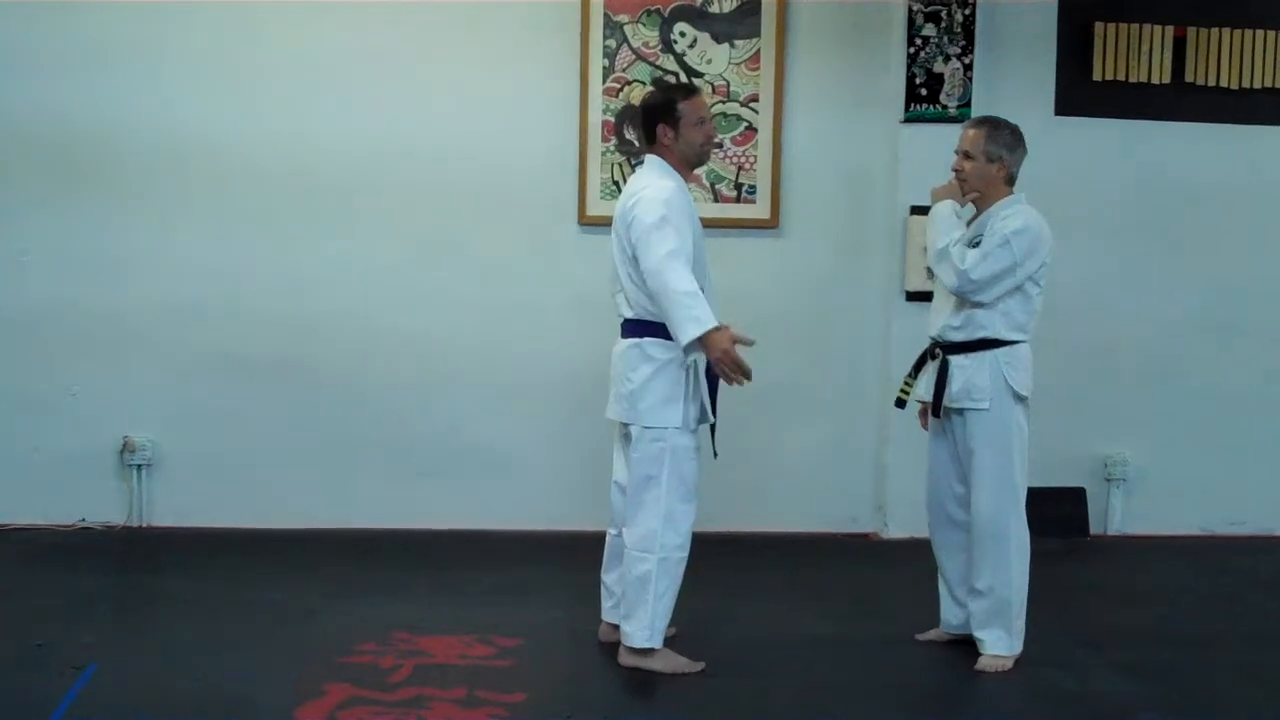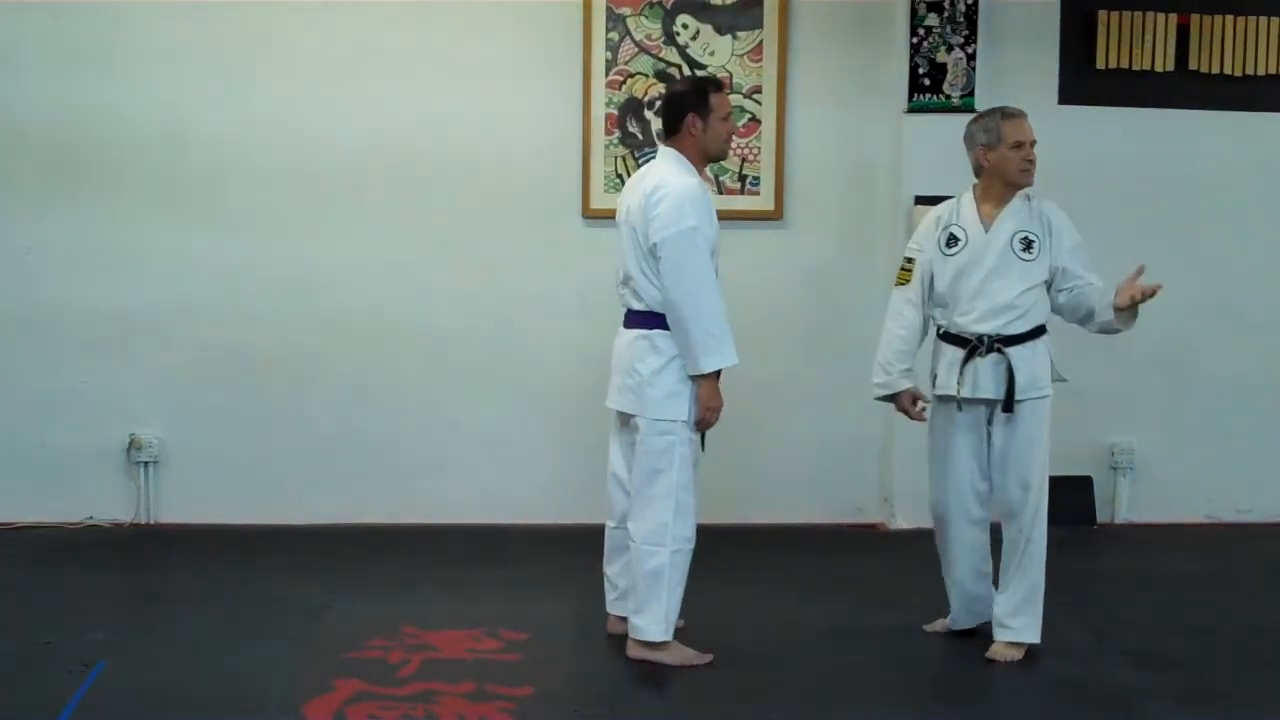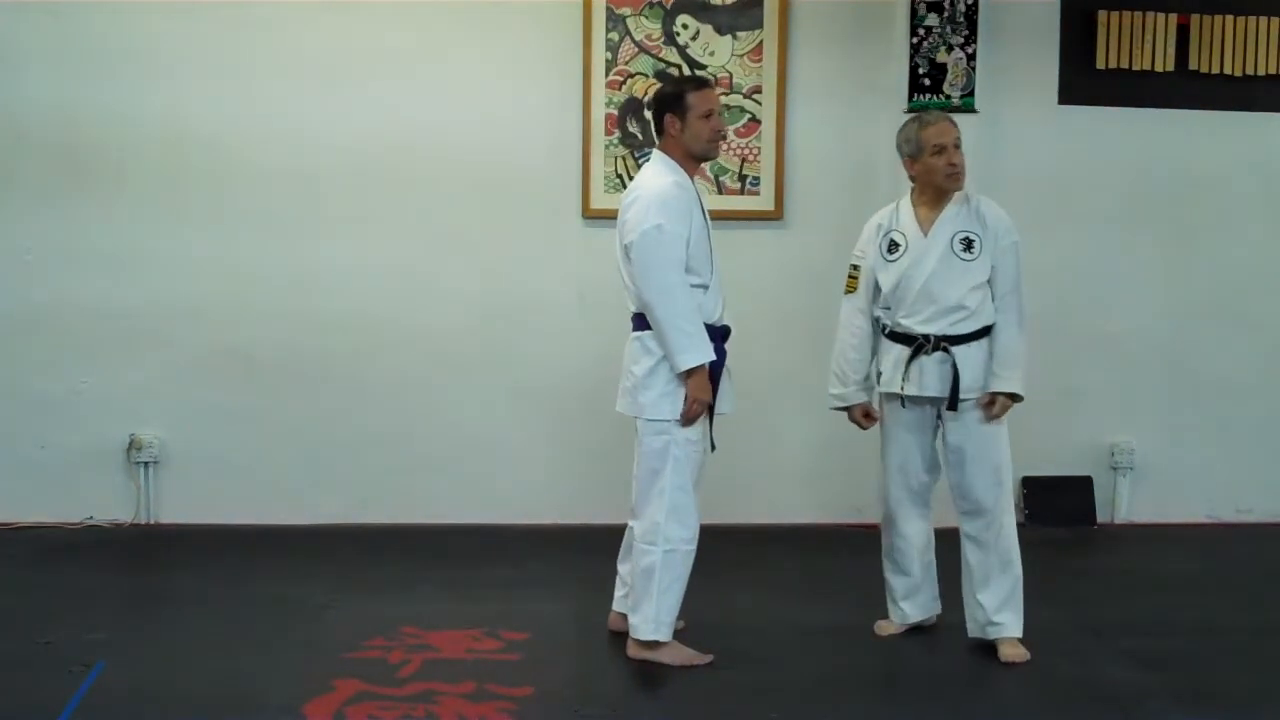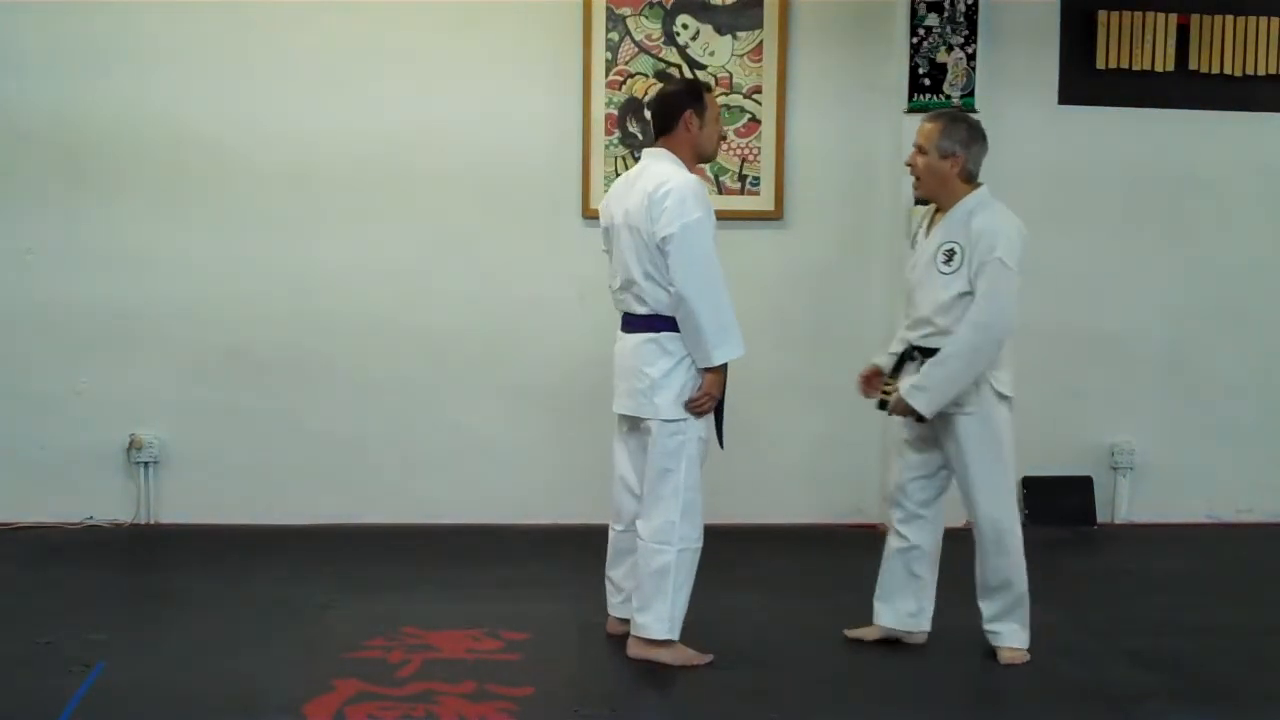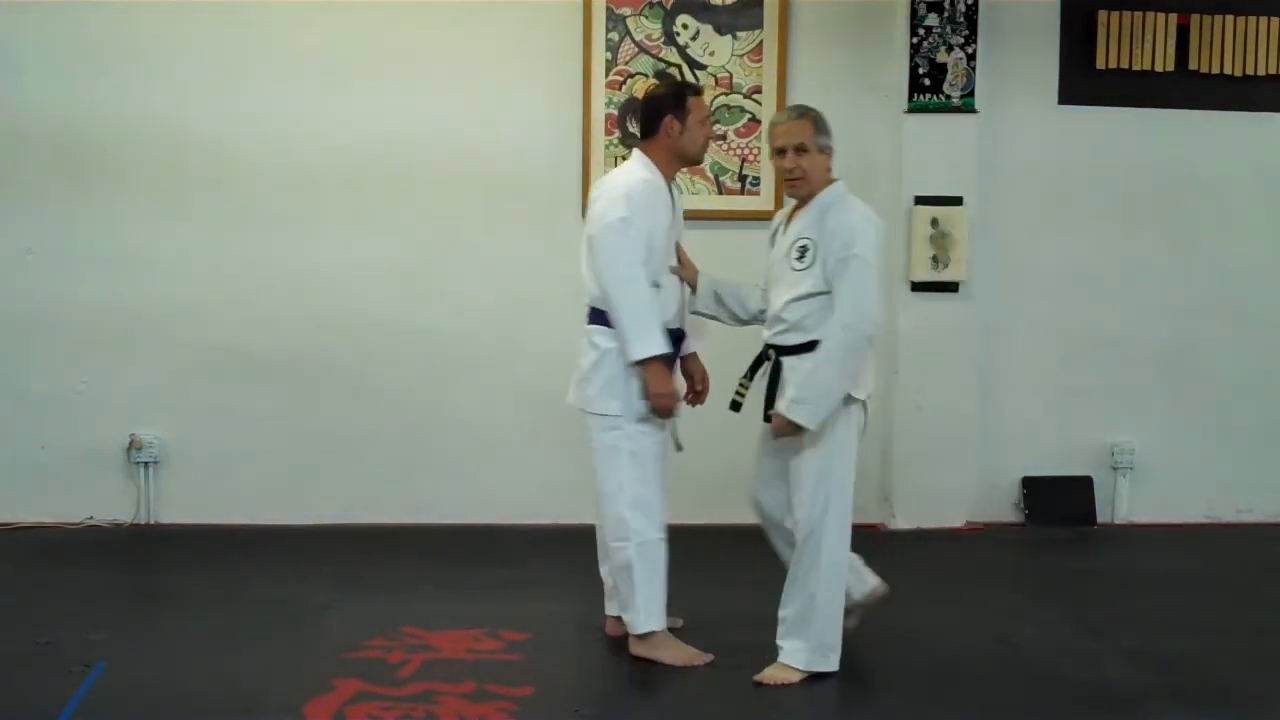
dt=1s
person 1, frame 1
left shoulder: (653, 189)
right shoulder: (660, 196)
right elbow: (669, 274)
left wrist: (701, 336)
right wrist: (710, 334)
left hip: (650, 360)
right hip: (661, 365)
left knee: (636, 501)
right knee: (662, 510)
left ankle: (621, 616)
right ankle: (642, 641)
person 1, frame 2
left shoulder: (646, 180)
right shoulder: (683, 192)
right elbow: (691, 293)
right wrist: (707, 376)
left hip: (641, 348)
right hip: (667, 359)
left knee: (633, 495)
right knee: (665, 505)
left ankle: (625, 608)
right ankle: (650, 634)
person 1, frame 3
left shoulder: (674, 187)
right shoulder: (660, 192)
right elbow: (664, 292)
right wrist: (695, 370)
left hip: (676, 360)
right hip: (671, 364)
left knee: (657, 496)
right knee: (669, 504)
left ankle: (630, 606)
right ankle: (649, 633)
person 1, frame 4
left shoulder: (623, 187)
right shoulder: (682, 189)
right elbow: (697, 286)
right wrist: (714, 365)
left hip: (636, 348)
right hip: (672, 358)
left knee: (636, 495)
right knee: (672, 504)
left ankle: (625, 609)
right ankle: (652, 633)
person 1, frame 5
left shoulder: (663, 193)
right shoulder: (624, 189)
right elbow: (624, 287)
left wrist: (687, 354)
right wrist: (653, 365)
left hip: (646, 360)
right hip: (624, 363)
left knee: (635, 495)
right knee: (636, 502)
left ankle: (627, 610)
right ankle: (646, 631)
person 2, frame 1
left shoulder: (1022, 225)
right shoulder: (973, 222)
left elbow: (965, 280)
left wrist: (944, 212)
right wrist: (932, 383)
left hip: (991, 380)
right hip: (952, 378)
left knee: (994, 511)
right knee: (948, 507)
left ankle: (1000, 635)
right ankle: (961, 617)
person 2, frame 2
left shoulder: (1048, 220)
right shoulder: (940, 221)
left elbow: (1075, 293)
right elbow: (909, 304)
left wrist: (1117, 303)
right wrist: (896, 378)
left hip: (1022, 374)
right hip: (956, 373)
left knee: (1022, 503)
right knee: (956, 499)
left ankle: (1016, 625)
right ankle: (971, 607)
person 2, frame 3
left shoulder: (989, 220)
right shoulder: (881, 227)
left elbow: (1008, 308)
right elbow: (857, 315)
left wrist: (1006, 381)
right wrist: (851, 390)
left hip: (970, 374)
right hip: (903, 375)
left knee: (985, 500)
right knee: (904, 497)
left ankle: (1000, 623)
right ankle: (912, 606)
person 2, frame 4
left shoulder: (993, 227)
right shoulder: (931, 221)
left elbow: (987, 326)
left wrist: (921, 391)
right wrist: (892, 363)
left hip: (970, 389)
right hip: (927, 384)
left knee: (991, 513)
right knee: (911, 503)
left ankle: (1008, 630)
right ankle: (901, 617)
person 2, frame 5
left shoulder: (851, 221)
right shoulder: (788, 220)
left elbow: (853, 324)
left wrist: (804, 402)
right wrist: (699, 282)
left hip: (829, 384)
right hip: (787, 379)
left knee: (815, 519)
right knee: (773, 501)
left ankle: (808, 651)
right ankle: (853, 587)
